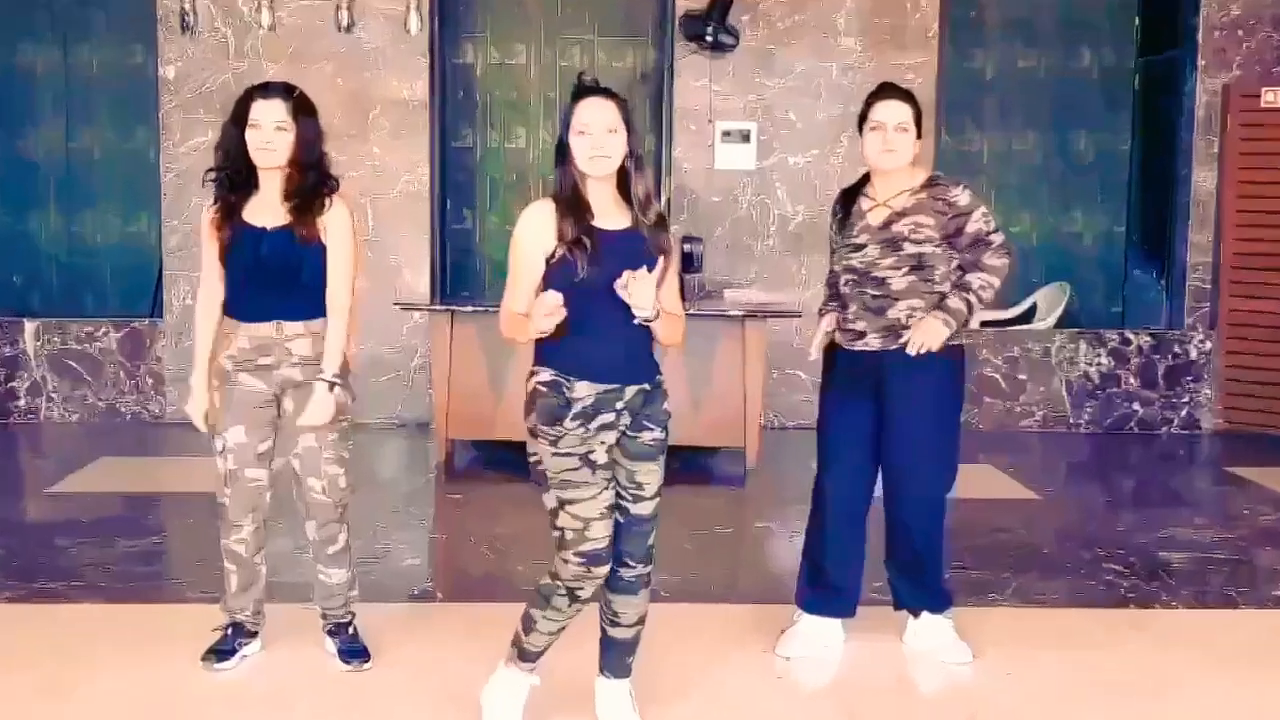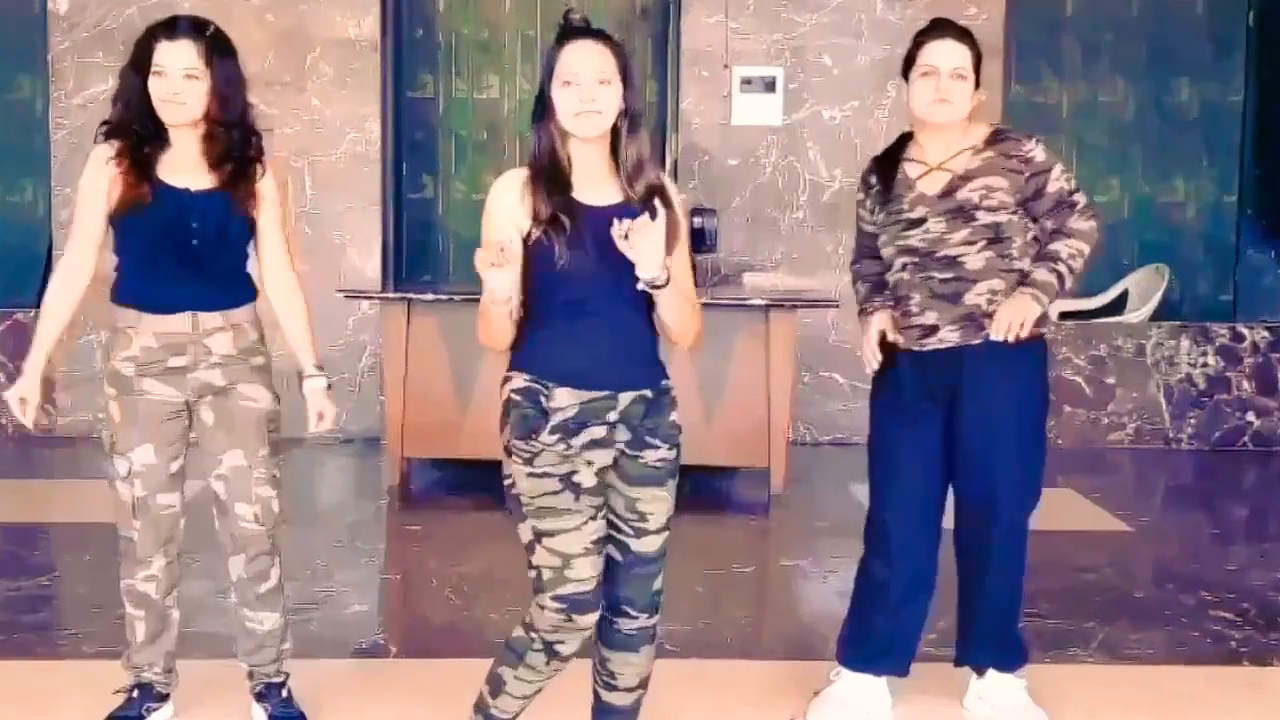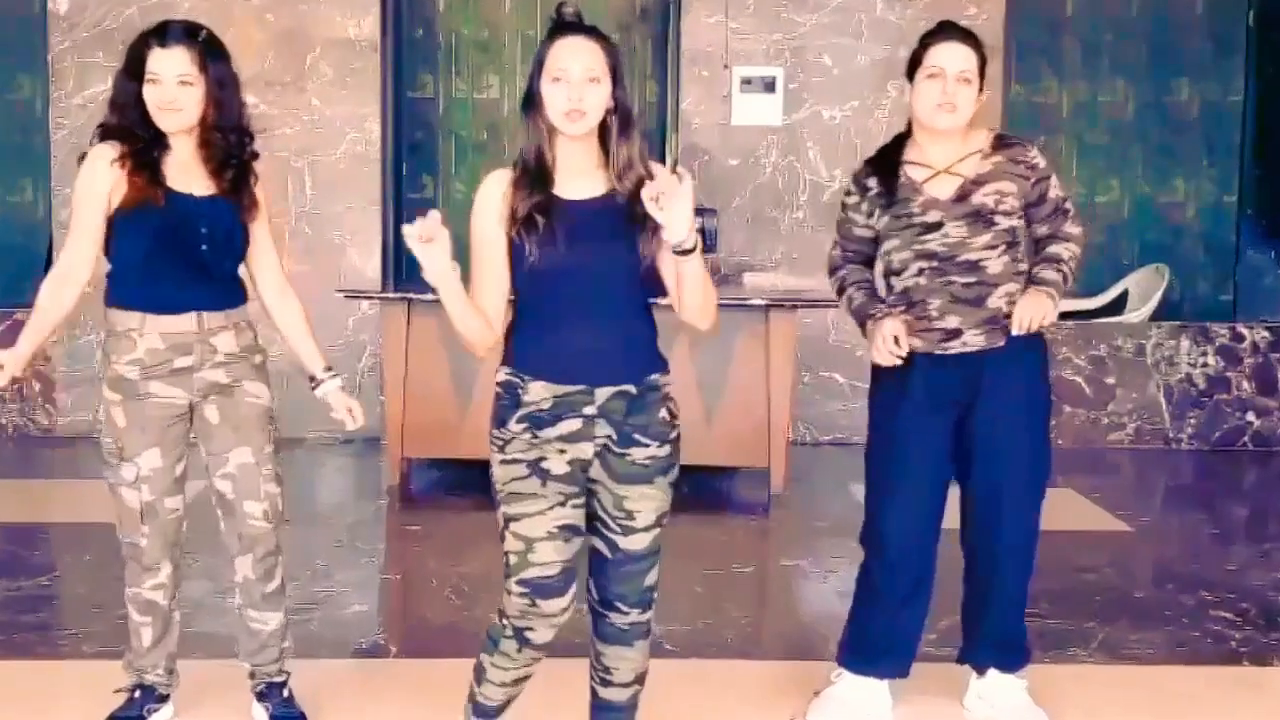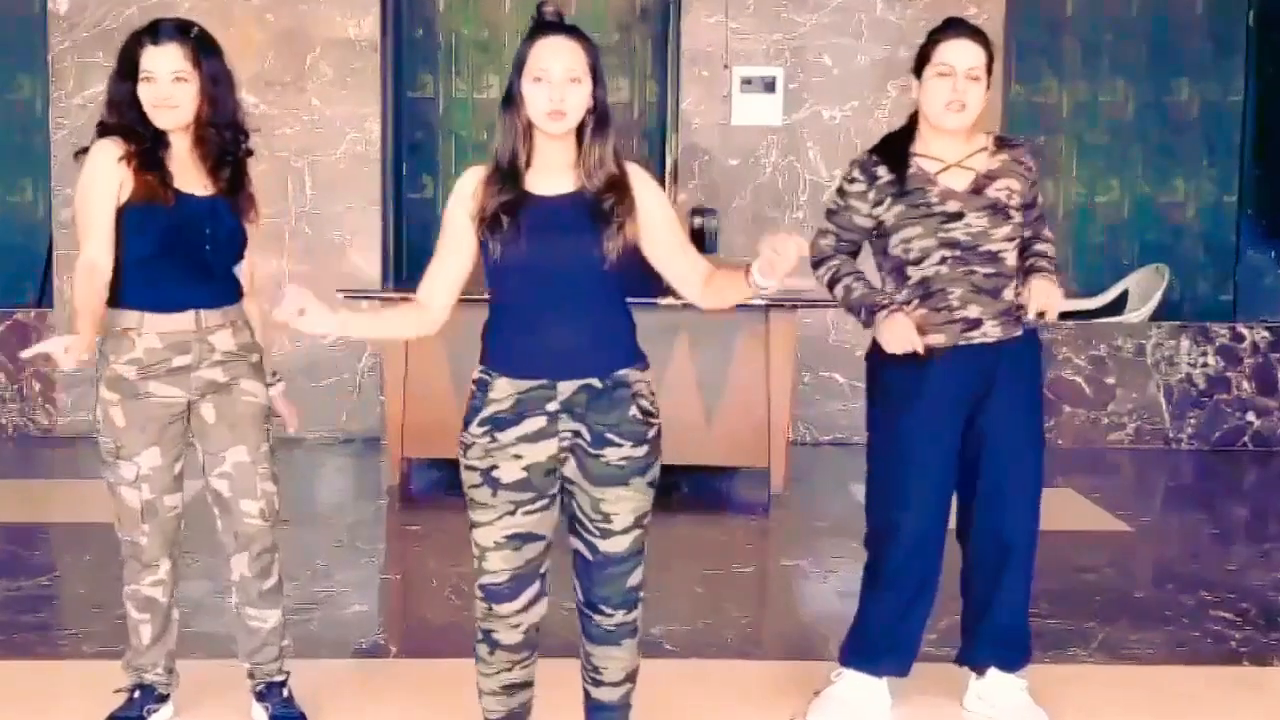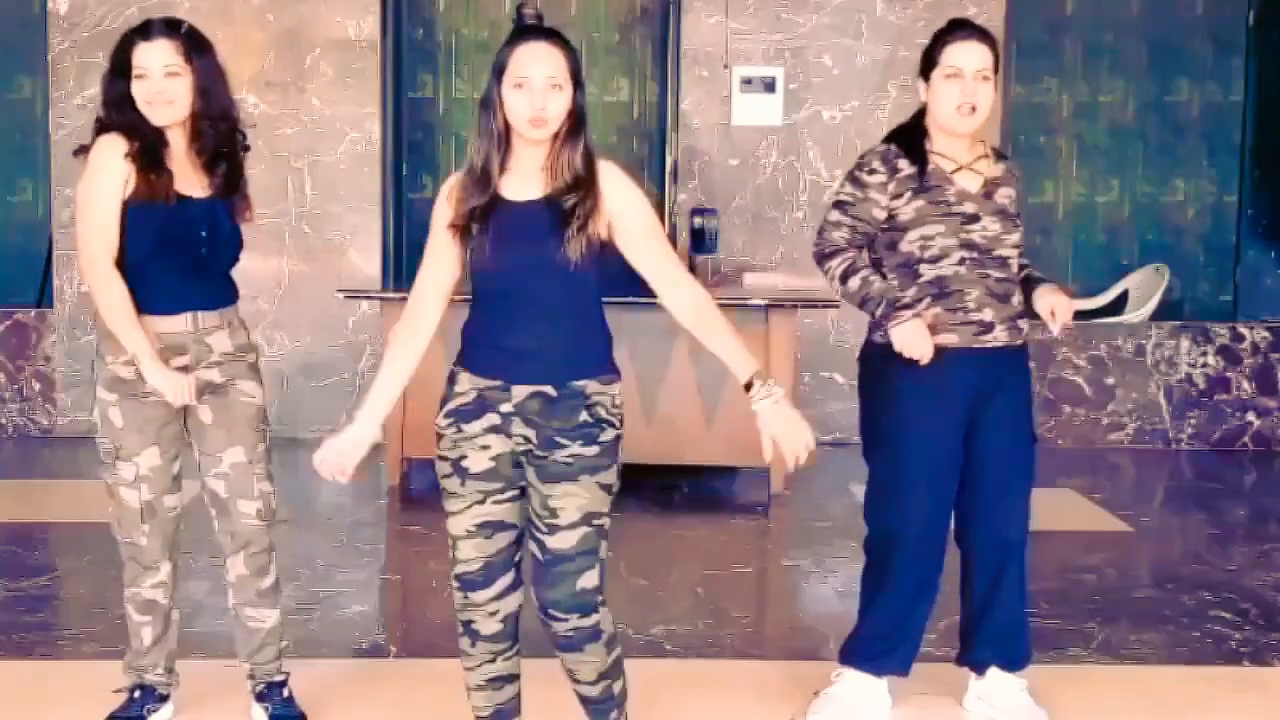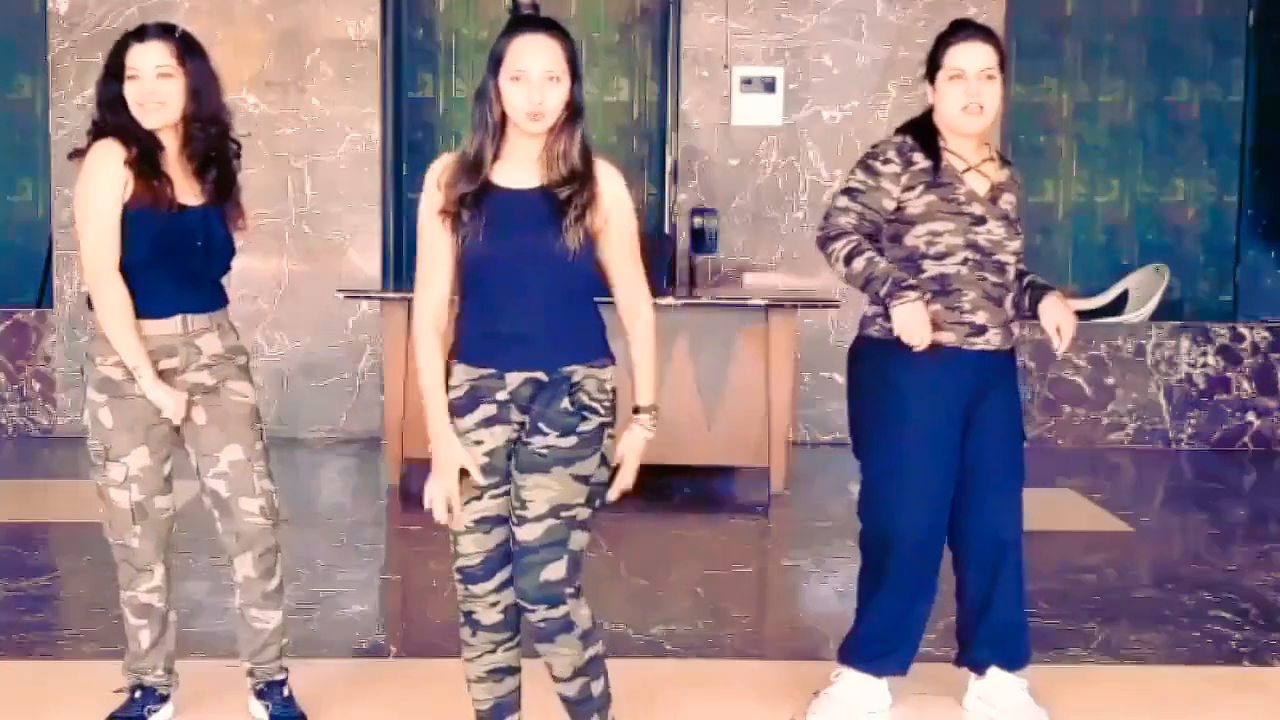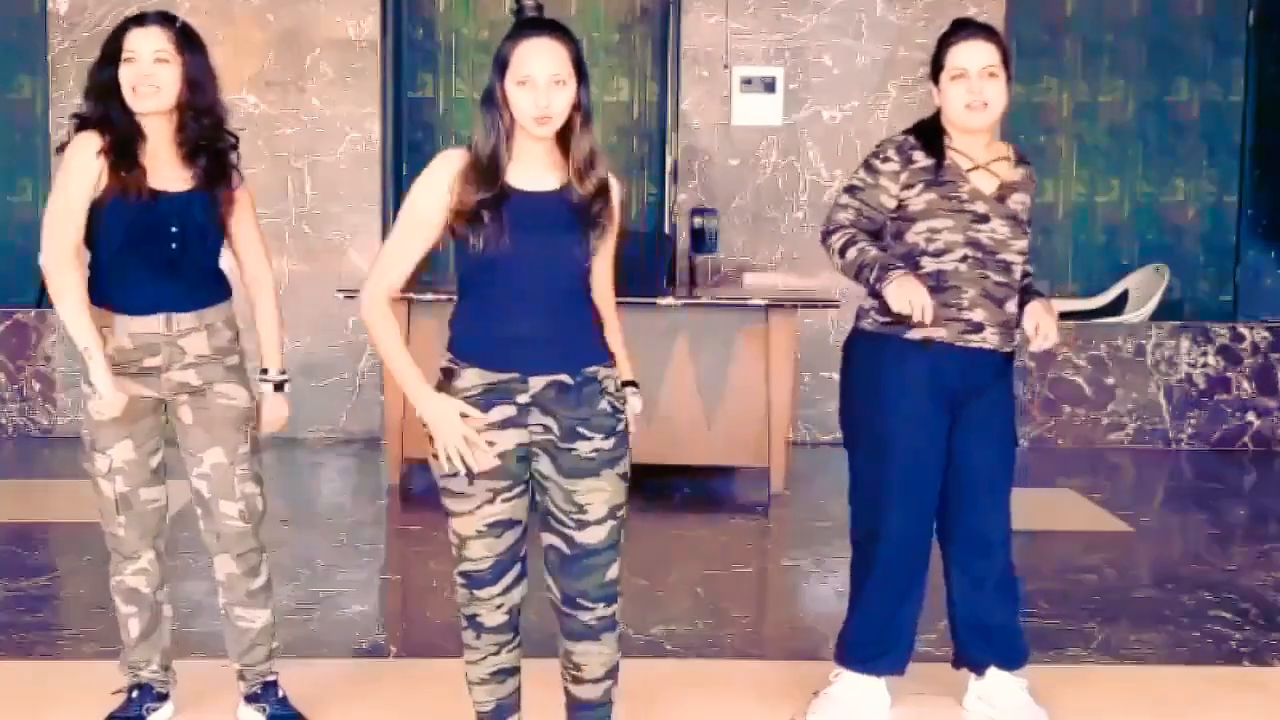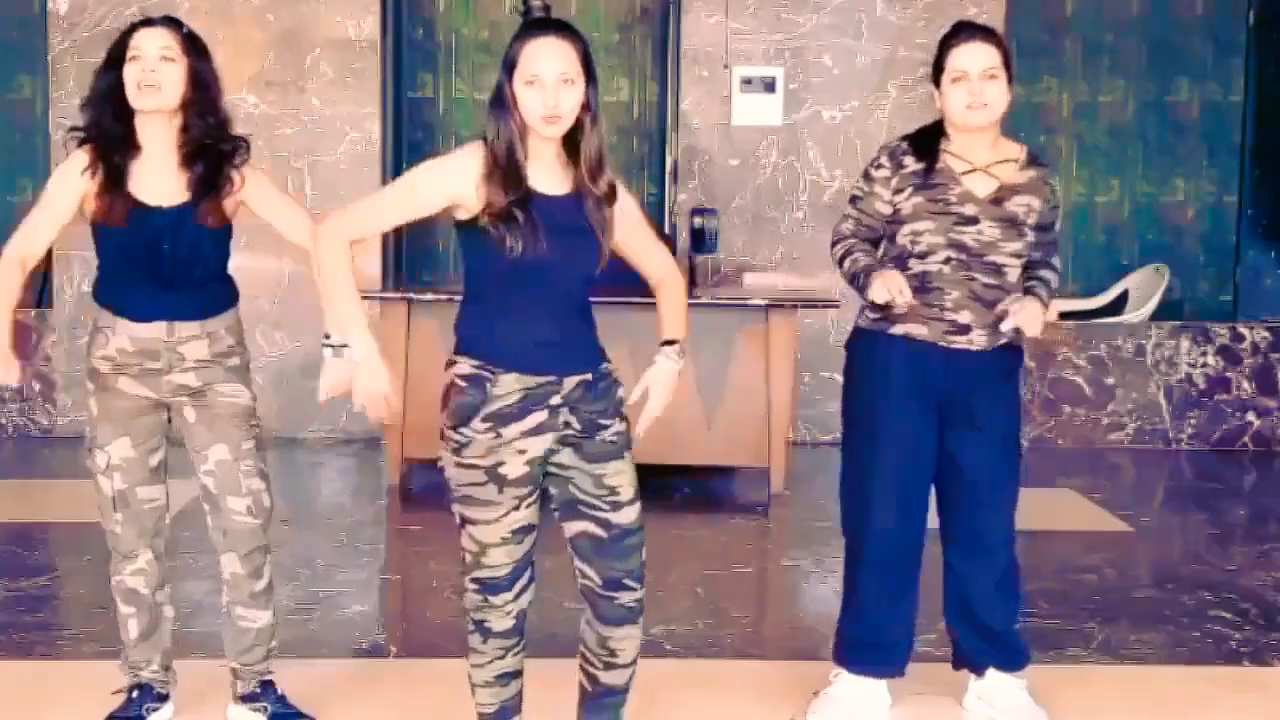
dt=0.2s
person 1, frame 1
left shoulder: (652, 224)
right shoulder: (543, 218)
left elbow: (676, 332)
right elbow: (511, 320)
left wrist: (650, 309)
right wrist: (537, 320)
left hip: (644, 404)
right hip: (568, 403)
left knee: (635, 552)
right knee: (584, 550)
right ankle: (517, 667)
person 1, frame 2
left shoulder: (654, 193)
right shoulder: (517, 192)
left elbow: (685, 331)
right elbow: (496, 334)
left wrist: (656, 270)
right wrist: (495, 294)
left hip: (647, 415)
right hip: (552, 414)
left knee: (636, 608)
right knee: (565, 616)
person 1, frame 3
left shoulder: (652, 187)
right shoulder: (504, 192)
left elbow: (701, 313)
right elbow: (484, 330)
left wrist: (680, 238)
right wrist: (440, 272)
left hip: (638, 408)
right hip: (537, 407)
left knee: (628, 600)
right knee: (540, 596)
person 1, frame 4
left shoulder: (626, 184)
right shoulder: (482, 190)
left elbow: (696, 280)
right elbow: (426, 309)
left wrist: (755, 279)
right wrist: (333, 322)
left hip: (609, 404)
right hip: (507, 404)
left knee: (612, 602)
right knee: (506, 603)
person 1, frame 5
left shoulder: (604, 188)
right shoulder: (462, 193)
left elbow: (681, 291)
right elbow: (423, 311)
left wrist: (759, 388)
right wrist: (366, 422)
left hip: (578, 404)
right hip: (477, 405)
left knee: (572, 599)
right knee: (482, 600)
person 1, frame 6
left shoulder: (595, 184)
right shoulder: (452, 179)
left elbow: (635, 300)
right elbow: (431, 313)
left wrist: (637, 413)
right wrist: (439, 430)
left hip: (573, 393)
right hip: (475, 398)
left knee: (551, 590)
right knee: (483, 592)
person 1, frame 7
left shoulder: (593, 186)
right shoulder: (458, 174)
right elbow: (376, 294)
left wrist: (623, 384)
right wrist: (421, 396)
left hip: (581, 399)
right hip: (480, 401)
left knee: (589, 596)
right knee: (488, 594)
person 1, frame 8
left shoulder: (601, 191)
right shoulder: (471, 172)
left elbow: (667, 275)
right elbow: (333, 234)
left wrist: (669, 352)
right wrist: (357, 344)
left hip: (587, 398)
right hip: (491, 401)
left knee: (619, 586)
right knee: (497, 592)
person 2, frame 1
left shoulder: (326, 207)
right shoulder: (222, 205)
left elbow: (341, 298)
right elbow: (210, 295)
left wrist: (326, 379)
right wrist: (199, 376)
left hip: (314, 355)
right hip: (242, 358)
left knee: (321, 491)
right knee: (241, 493)
left ankle: (338, 619)
right ankle: (242, 621)
person 2, frame 2
left shoulder: (248, 169)
right shoulder: (116, 161)
left elbow: (279, 273)
right elbow: (75, 266)
left wrist: (311, 373)
left hip: (234, 353)
right hip: (143, 356)
left knee: (251, 519)
right knee: (146, 525)
person 2, frame 3
left shoulder: (236, 172)
right shoulder: (113, 162)
left elbow: (271, 283)
right elbow: (75, 263)
left wrist: (322, 375)
left hip: (233, 353)
right hip: (141, 357)
left knee: (256, 520)
right knee: (149, 532)
person 2, frame 4
left shoulder: (228, 166)
right shoulder: (116, 158)
right elbow: (94, 265)
left wrist: (268, 375)
right wrist: (82, 337)
left hip: (228, 351)
right hip: (142, 352)
left knee: (252, 518)
right knee: (147, 529)
person 2, frame 5
left shoulder: (222, 163)
right shoulder: (115, 153)
right elbow: (99, 266)
right wrist: (153, 365)
left hip: (225, 350)
right hip: (136, 358)
left knee: (249, 517)
right knee: (145, 532)
person 2, frame 6
left shoulder: (216, 169)
right shoulder: (111, 160)
right elbow: (102, 275)
right wrist: (147, 377)
left hip: (215, 353)
right hip: (128, 362)
left knee: (253, 517)
right knee: (139, 536)
person 2, frame 7
left shoulder: (218, 162)
right shoulder: (96, 150)
left elbow: (257, 272)
right elbow: (59, 259)
left wrist: (274, 377)
right wrist: (95, 360)
left hip: (210, 350)
right hip: (120, 354)
left knee: (236, 518)
right knee: (131, 530)
person 2, frame 8
left shoulder: (226, 168)
right shoulder: (93, 166)
left elbow: (315, 240)
left hip: (212, 355)
right hip: (123, 358)
left knee: (243, 513)
right knee: (133, 527)
person 3, frame 1
left shoulder: (946, 196)
right shoulder: (846, 204)
left elbow: (991, 256)
left wrist: (950, 312)
right wrist: (828, 313)
left hip: (922, 367)
right hip: (848, 366)
left knee: (915, 490)
right knee: (836, 489)
left ankle: (926, 610)
right ankle: (822, 610)
person 3, frame 2
left shoulder: (1017, 156)
right shoulder: (882, 175)
left elbow: (1076, 222)
right elbow: (866, 256)
left wrist: (1036, 290)
right wrist: (872, 307)
left hip: (999, 365)
right hip: (907, 370)
left knee: (995, 517)
right knee: (897, 520)
person 3, frame 3
left shoulder: (1019, 162)
right shoulder: (876, 180)
left elbow: (1062, 231)
right elbow: (846, 262)
left wrist: (1045, 287)
right wrist: (873, 318)
left hip: (1007, 369)
right hip: (913, 373)
left knee: (1005, 523)
right knee: (897, 526)
person 3, frame 4
left shoulder: (1013, 163)
right shoulder: (877, 170)
left elbow: (1035, 236)
right elbow: (830, 253)
left wrist: (1040, 276)
right wrist: (878, 311)
left hip: (1010, 364)
right hip: (917, 369)
left knee: (1006, 520)
right knee: (905, 520)
person 3, frame 5
left shoulder: (1001, 171)
right shoulder: (889, 164)
right elbow: (835, 247)
left wrist: (1039, 289)
right wrist: (893, 313)
left hip: (1001, 370)
right hip: (915, 370)
left knee: (1000, 524)
right knee: (909, 523)
person 3, frame 6
left shoulder: (1003, 175)
right shoulder: (900, 158)
right elbow: (840, 232)
left wrist: (1042, 296)
right wrist: (892, 293)
left hip: (991, 373)
right hip: (906, 366)
left knee: (994, 524)
right knee: (905, 522)
person 3, frame 7
left shoulder: (1020, 175)
right shoulder: (903, 156)
right elbow: (842, 229)
left wrist: (1035, 304)
right wrist: (886, 278)
left hip: (986, 372)
right hip: (898, 361)
left knee: (982, 522)
right knee: (892, 518)
person 3, frame 8
left shoulder: (1035, 179)
right shoulder: (902, 162)
left elbow: (1044, 261)
right elbow: (851, 238)
left wrist: (1036, 300)
right wrist: (873, 276)
left hip: (985, 370)
right hip: (892, 360)
left knee: (984, 520)
right knee: (880, 513)
